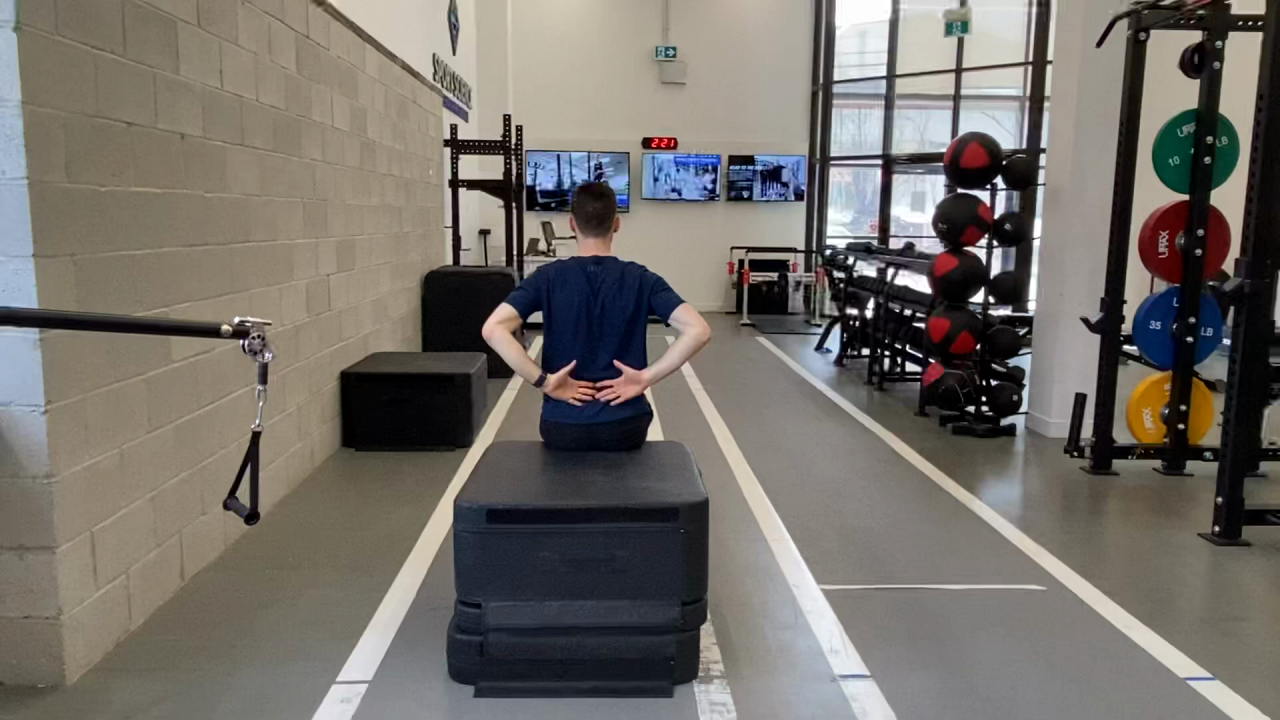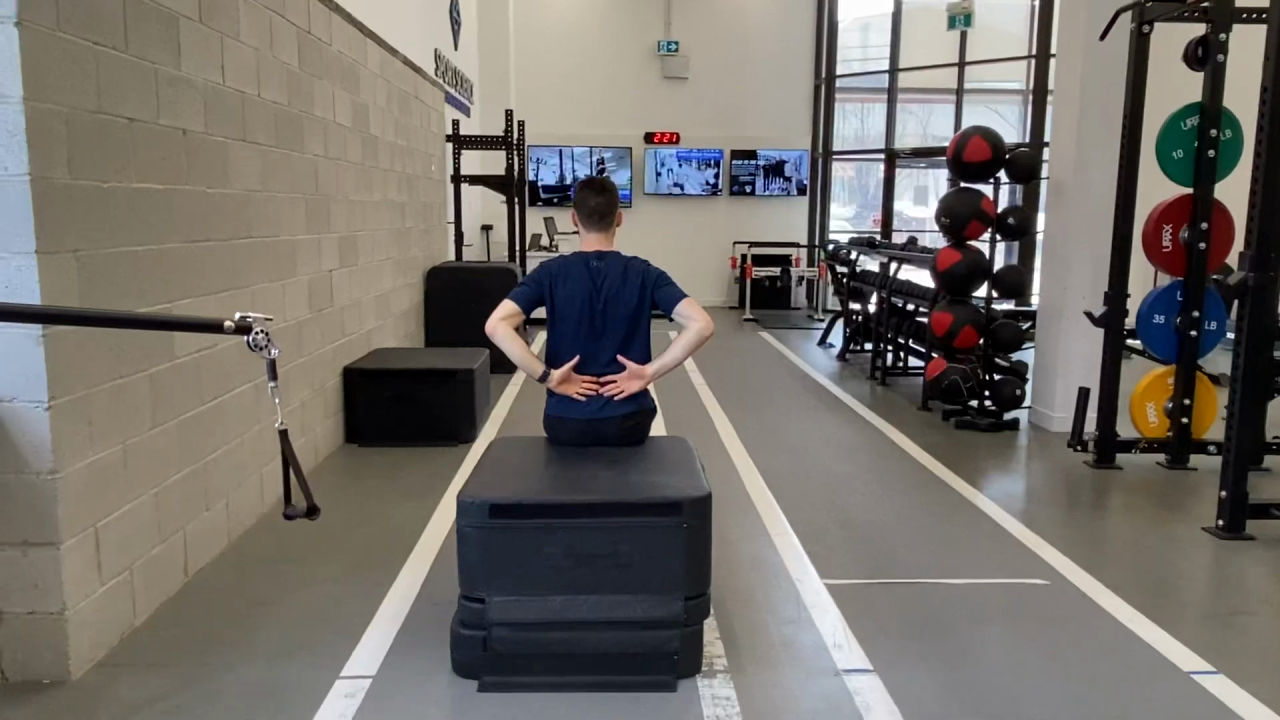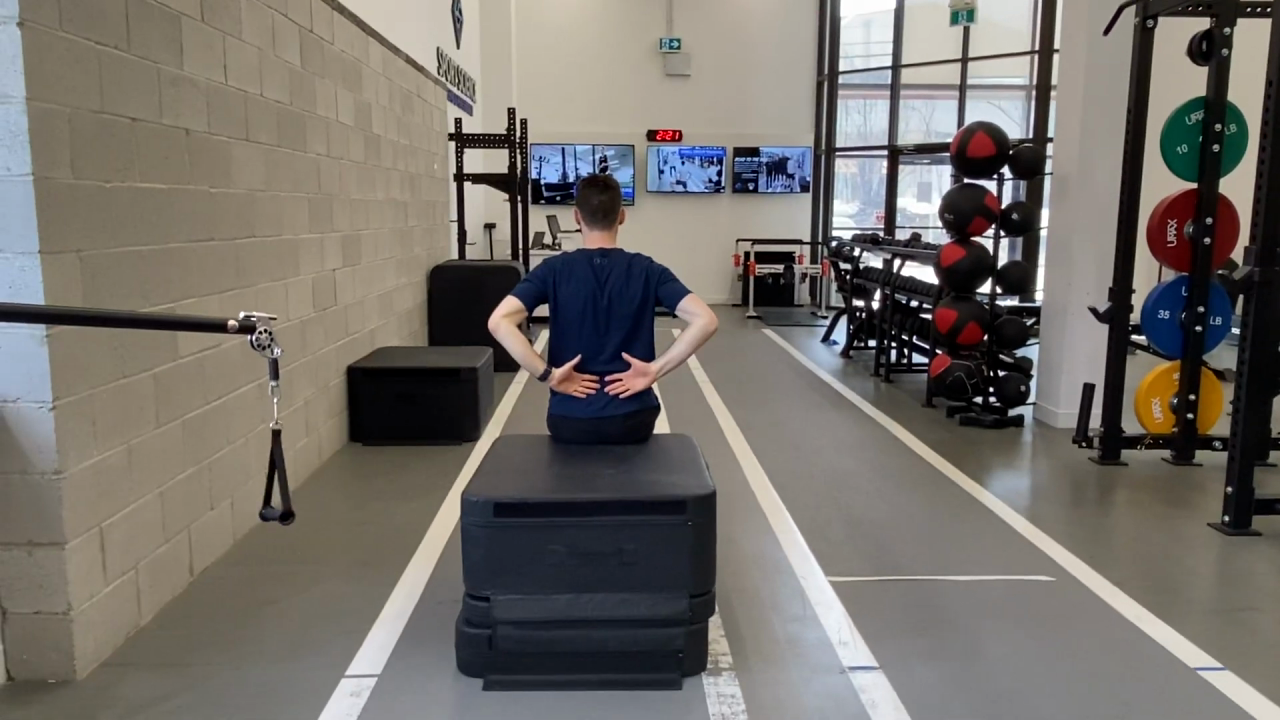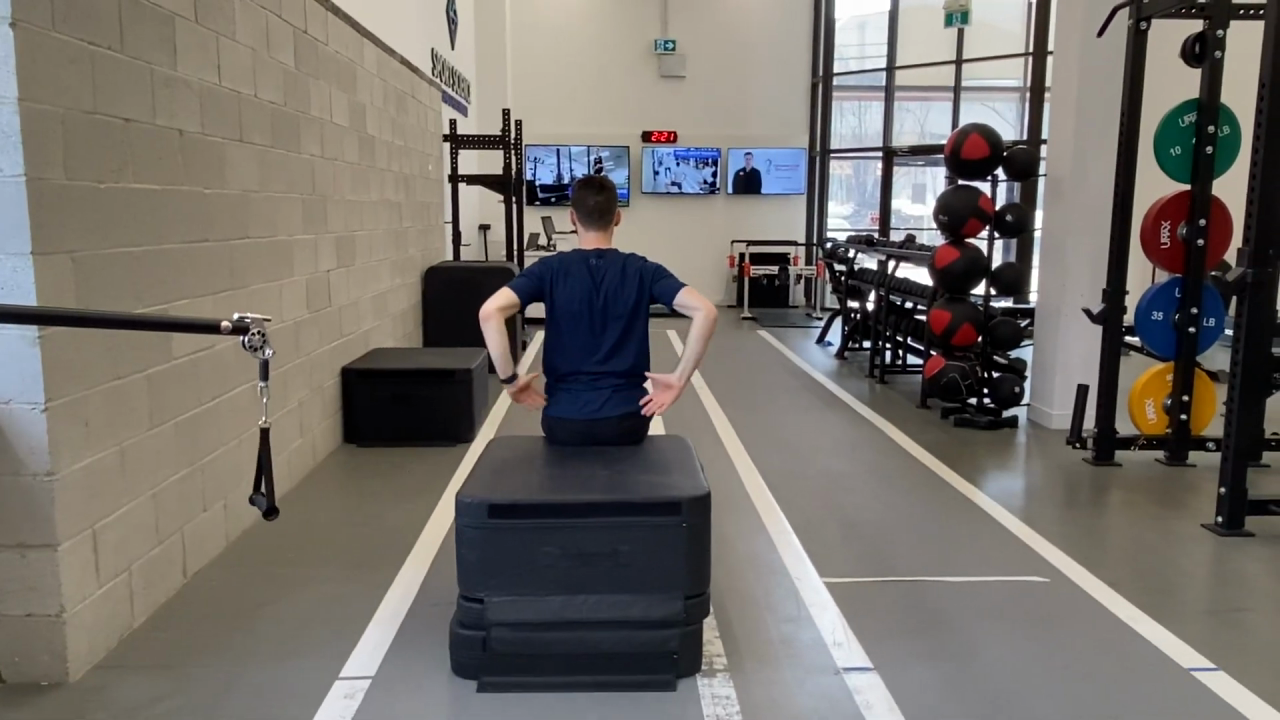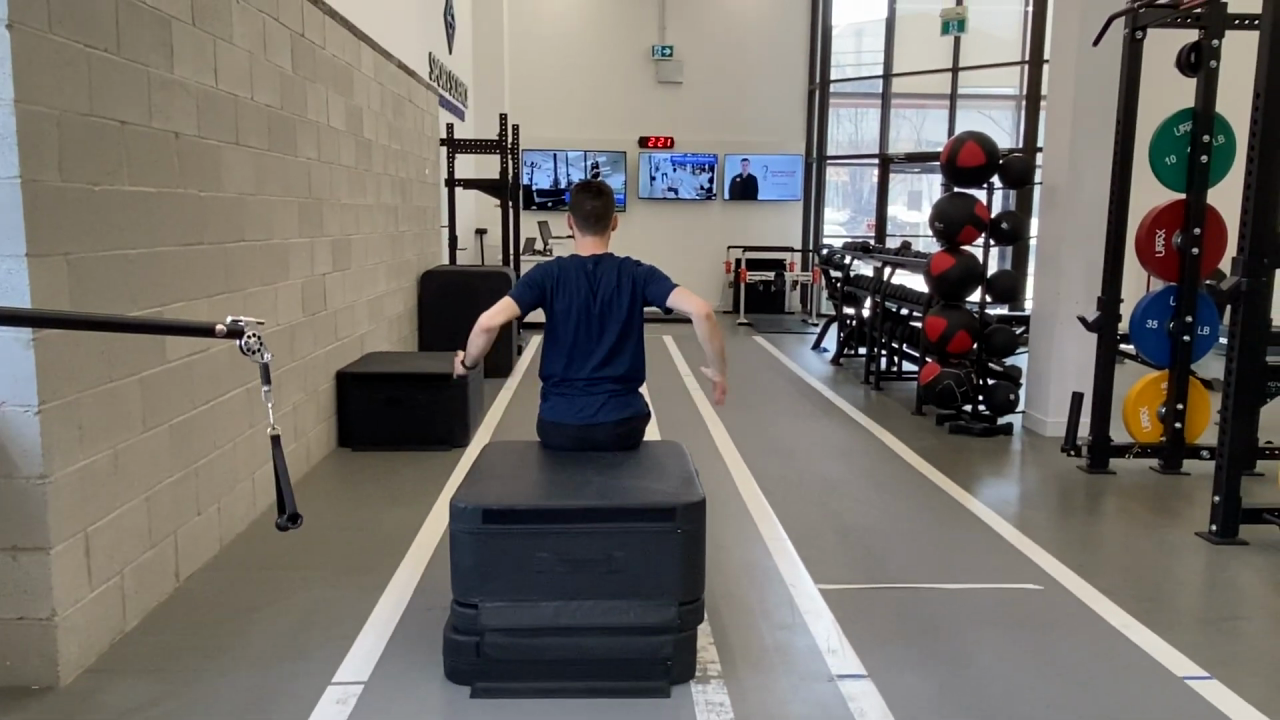
dt=0.5s
person 1, frame 1
left shoulder: (548, 279)
right shoulder: (641, 281)
left elbow: (494, 329)
right elbow: (698, 330)
left wrist: (542, 380)
right wrist: (646, 377)
left hip: (561, 427)
right hip: (625, 426)
person 1, frame 2
left shoulder: (550, 274)
right shoulder: (644, 275)
left elbow: (496, 326)
right elbow: (701, 325)
left wrist: (547, 376)
right wrist: (649, 372)
left hip: (565, 421)
right hip: (628, 420)
person 1, frame 3
left shoulder: (553, 271)
right shoulder: (648, 272)
left elbow: (499, 322)
right elbow: (705, 320)
left wrist: (547, 374)
right wrist: (655, 369)
left hip: (569, 420)
right hip: (632, 419)
person 1, frame 4
left shoulder: (549, 270)
right shoulder: (643, 272)
left elbow: (490, 313)
right elbow: (705, 312)
left wrist: (510, 379)
right wrist: (679, 379)
left hip: (563, 420)
right hip: (627, 418)
person 1, frame 5
left shoulder: (547, 275)
right shoulder: (638, 275)
left elbow: (489, 323)
right elbow: (701, 312)
left wrist: (467, 363)
right wrist: (718, 371)
left hip: (558, 425)
right hip: (622, 424)
